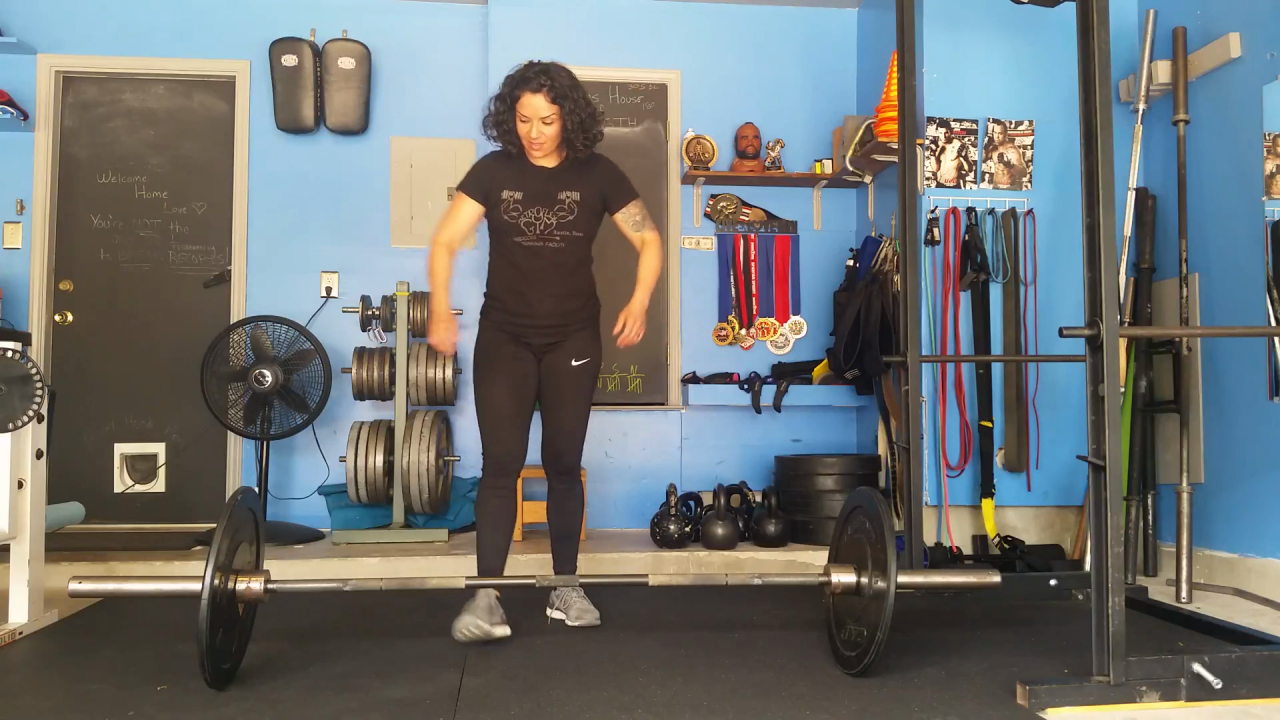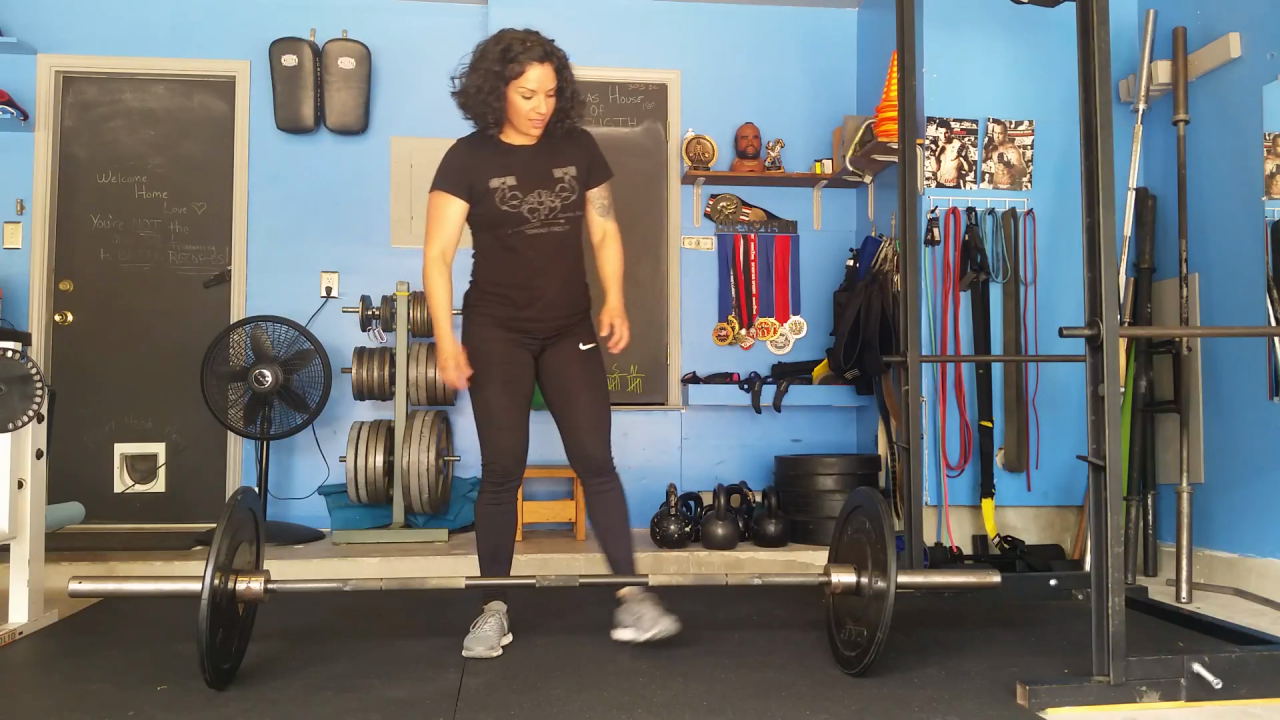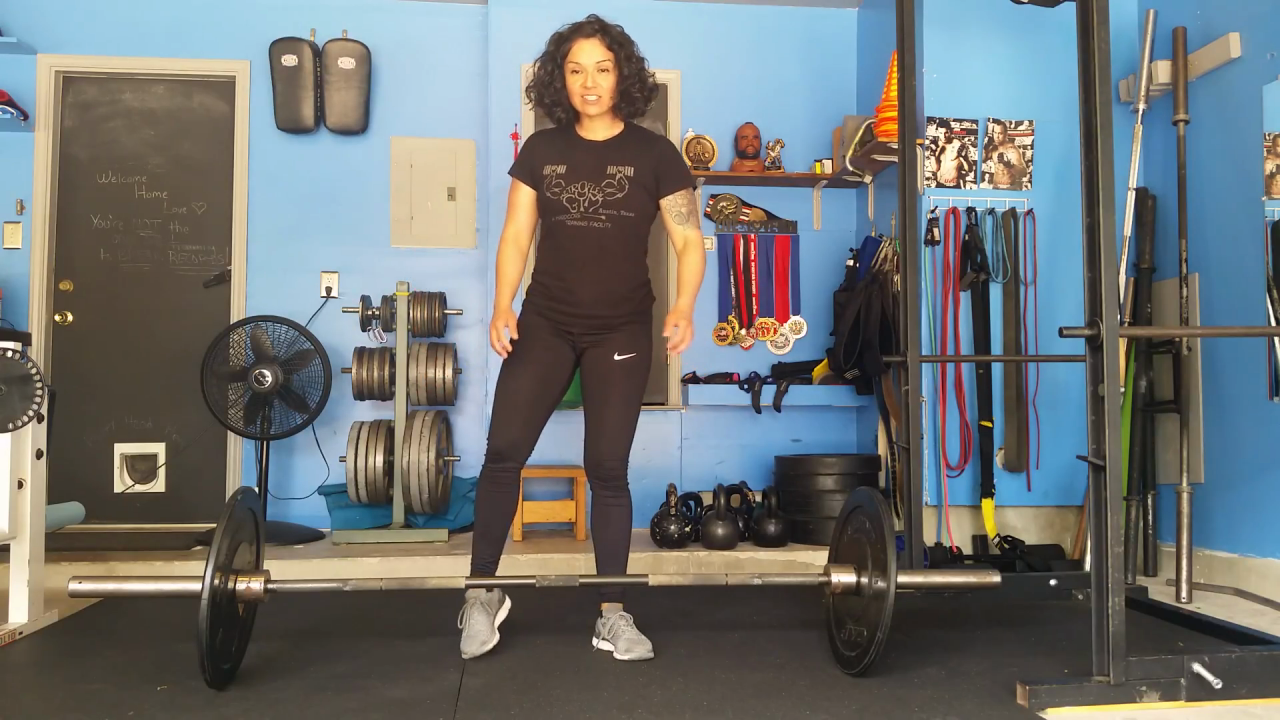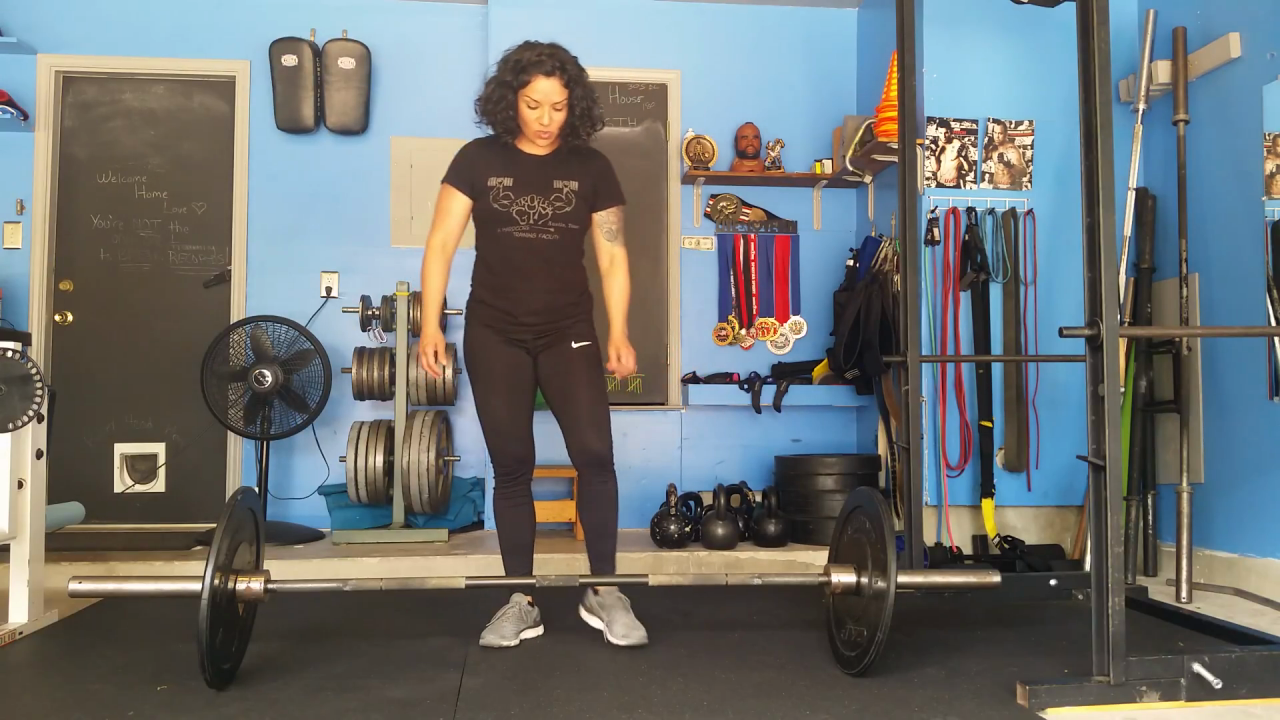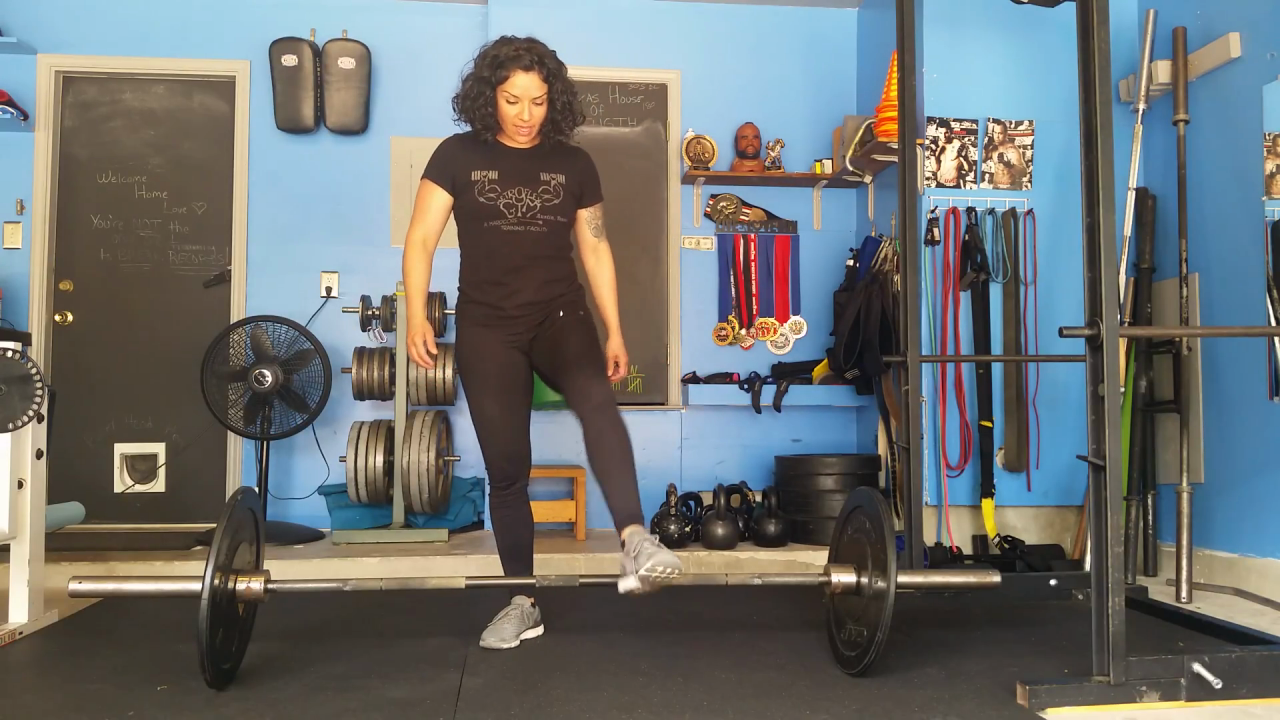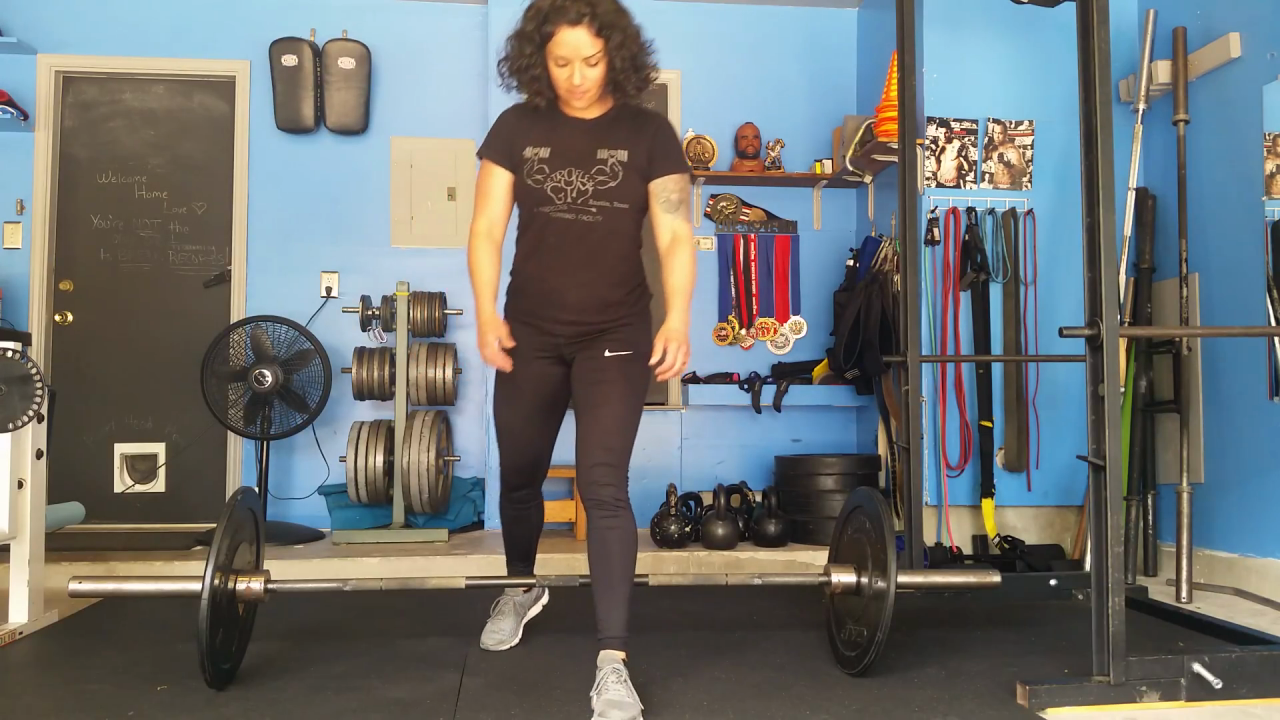
dt=0.7s
person 1, frame 1
left shoulder: (597, 174)
right shoulder: (491, 172)
left elbow: (649, 240)
right elbow: (445, 241)
left wrist: (638, 303)
right wrist: (440, 308)
left hip: (573, 336)
right hip: (503, 333)
left knee: (562, 463)
right knee: (500, 462)
left ankle: (565, 586)
right ankle: (486, 596)
person 1, frame 2
left shoulder: (578, 149)
right shoulder: (469, 159)
left elbow: (605, 230)
right elbow: (437, 253)
left wrist: (614, 299)
right wrist: (445, 333)
left hip: (569, 329)
right hip: (497, 331)
left knee: (594, 458)
right knee: (502, 468)
left ankle: (631, 596)
right ankle: (495, 607)
person 1, frame 3
left shoulder: (655, 153)
right shoulder: (540, 149)
left elbow: (688, 240)
right elbow: (516, 235)
left wrist: (683, 304)
right wrist: (502, 306)
left hip: (620, 330)
right hip: (545, 323)
left knee: (607, 470)
right knee: (503, 451)
left ankle: (612, 613)
right ankle: (482, 593)
person 1, frame 4
left shoulder: (592, 168)
right shoulder: (478, 160)
left elbow: (612, 256)
right elbow: (441, 244)
left wrist: (618, 332)
right wrist: (430, 324)
left hip: (567, 331)
right hip: (494, 333)
left knee: (592, 452)
right knee: (512, 465)
left ankle: (604, 591)
right ankle: (521, 601)
person 1, frame 5
left shoulder: (573, 163)
right shoulder: (458, 155)
left elbow: (595, 250)
right elbow: (420, 239)
left wrist: (615, 332)
right wrist: (416, 316)
left hip: (558, 315)
right hip: (486, 327)
left knee: (595, 398)
right knee: (507, 468)
left ankle: (636, 541)
right ankle: (523, 602)
person 1, frame 6
left shoulder: (648, 134)
right shoulder: (516, 129)
left elbow: (675, 234)
right elbow: (487, 229)
left wrist: (676, 318)
right wrist: (487, 312)
left hip: (616, 335)
right hip: (531, 333)
left knee: (602, 486)
right knee: (519, 476)
left ankle: (612, 661)
right ankle: (521, 588)
